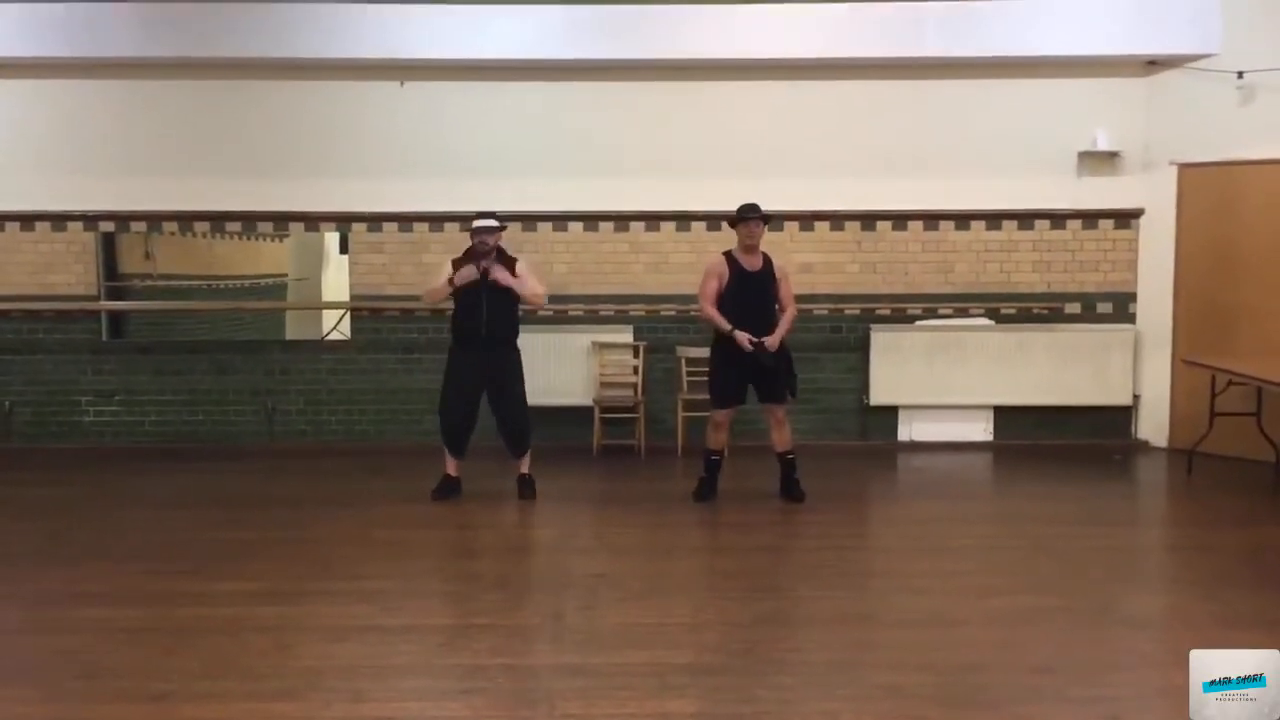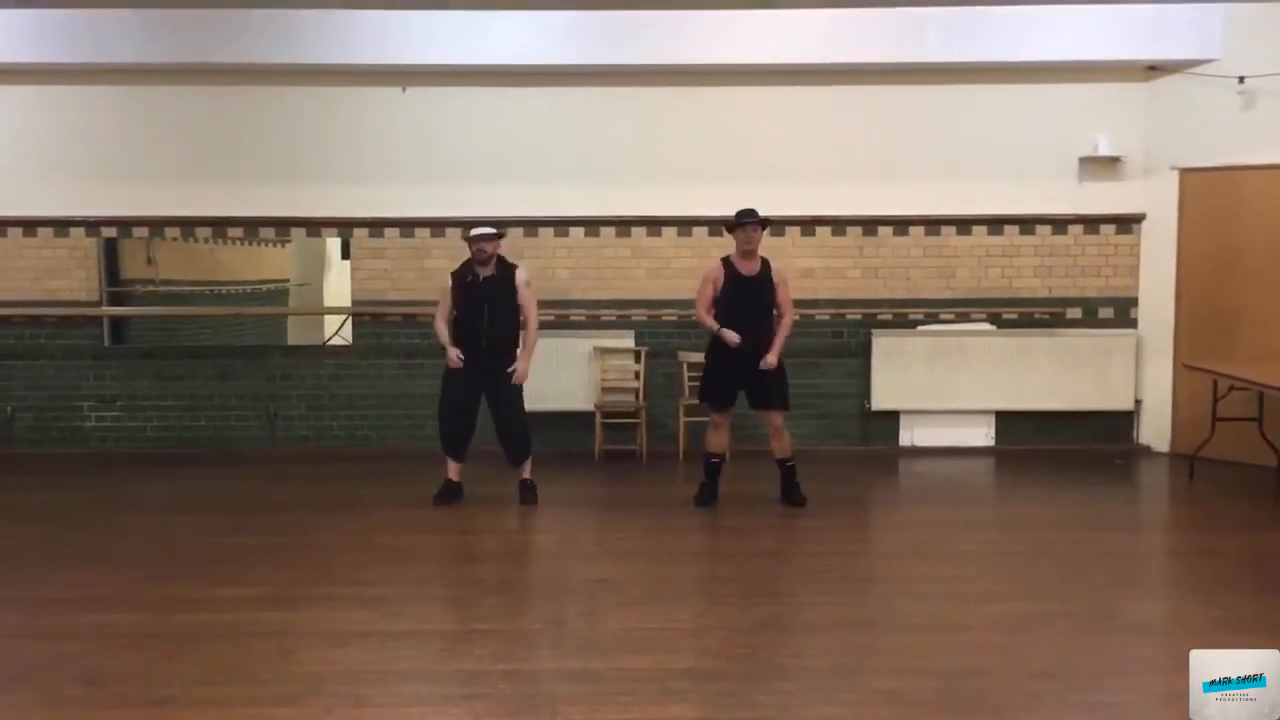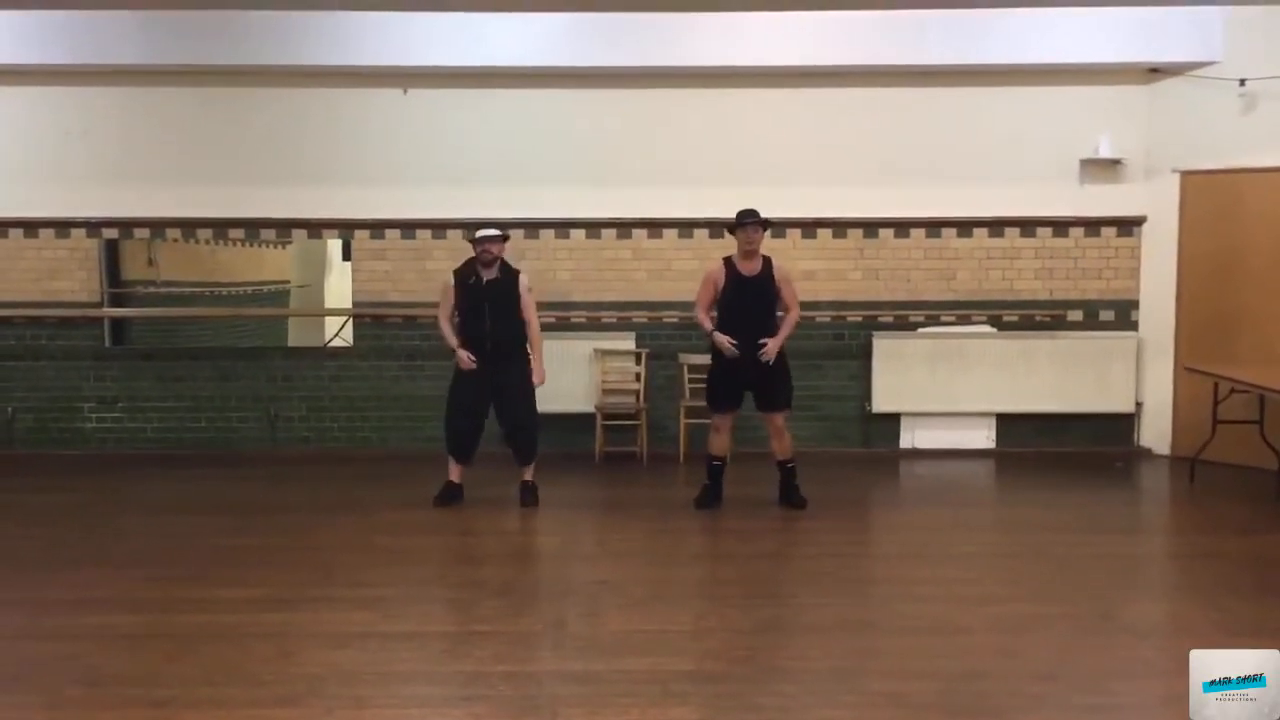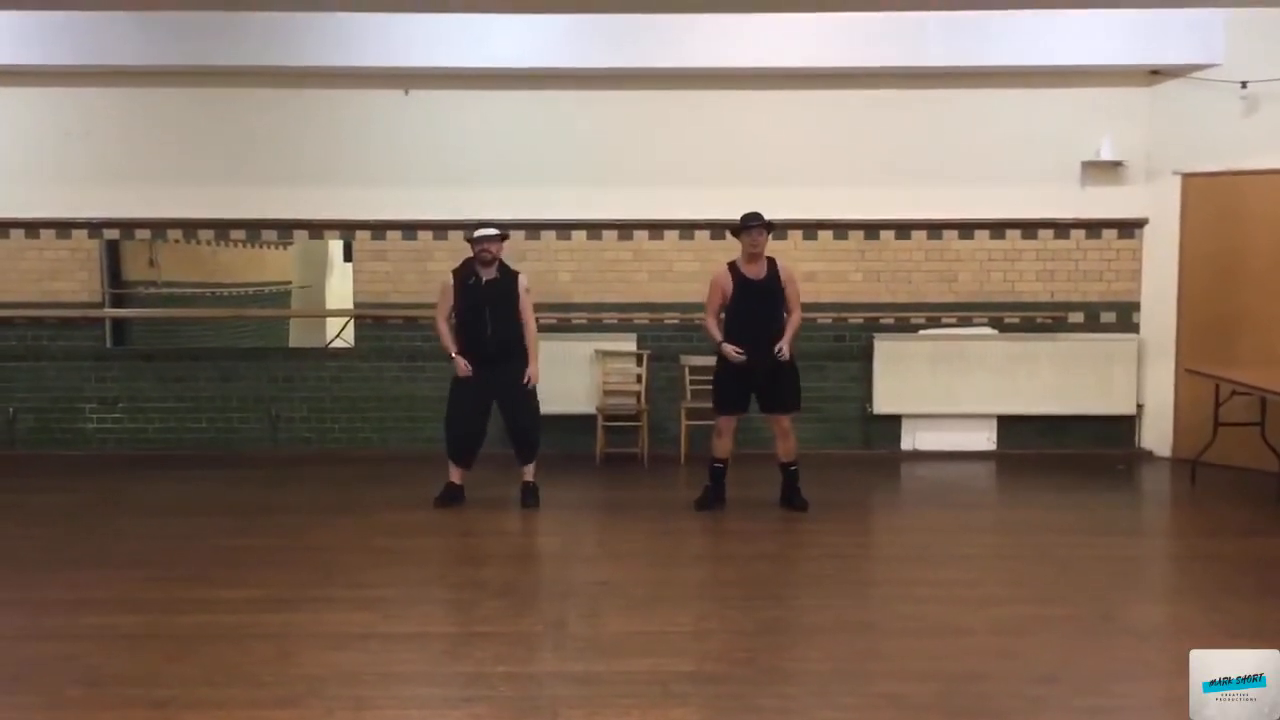
dt=0.3s
person 1, frame 1
left shoulder: (775, 267)
right shoulder: (720, 265)
left elbow: (789, 307)
right elbow: (706, 306)
left wrist: (778, 335)
right wrist: (733, 332)
left hip: (768, 349)
right hip: (729, 350)
left knee: (778, 414)
right knee: (720, 416)
left ankle: (789, 480)
right ankle: (709, 480)
person 1, frame 2
left shoulder: (773, 272)
right shoulder: (717, 271)
left elbow: (787, 314)
right elbow: (701, 310)
left wrist: (775, 351)
right wrist: (720, 331)
left hip: (763, 358)
right hip: (724, 356)
left knee: (776, 422)
right knee: (718, 419)
left ankle: (790, 485)
right ankle: (710, 484)
person 1, frame 3
left shoulder: (776, 271)
right shoulder: (719, 271)
left elbow: (793, 310)
right elbow: (701, 310)
left wrist: (778, 340)
right wrist: (714, 334)
left hip: (767, 356)
right hip: (729, 356)
left knee: (777, 422)
right knee: (721, 421)
left ankle: (789, 487)
right ankle: (713, 487)
person 1, frame 4
left shoulder: (782, 272)
right shoulder: (724, 276)
left elbow: (795, 311)
right elbow: (711, 316)
left wrist: (786, 341)
right wrist: (722, 345)
left hip: (775, 360)
right hip: (736, 359)
left knee: (783, 424)
right knee: (724, 424)
left ankle: (791, 490)
right ankle: (716, 489)
person 2, frame 1
left shoulder: (514, 266)
right shoulder: (456, 266)
left elbow: (540, 298)
right elbow: (429, 298)
left wrist: (510, 282)
right wrist: (455, 281)
left hip: (503, 353)
right hip: (464, 353)
left knee: (514, 414)
right knee: (453, 414)
left ankle: (524, 475)
right ankle: (451, 477)
person 2, frame 2
left shoulder: (515, 275)
right shoulder: (456, 279)
left elbow: (531, 317)
right elbow: (441, 317)
left wrist: (525, 359)
right wrist: (448, 347)
left hip: (503, 362)
right hip: (464, 362)
left knee: (513, 422)
right knee: (453, 421)
left ankle: (526, 481)
right ankle: (453, 482)
person 2, frame 3
left shoulder: (517, 280)
right shoulder: (457, 279)
left elbow: (531, 322)
right elbow: (444, 317)
left wrist: (538, 362)
right wrist: (457, 349)
left hip: (513, 364)
right hip: (473, 363)
left knee: (522, 423)
right knee: (460, 423)
left ankle: (528, 483)
right ankle: (454, 484)
person 2, frame 4
left shoulder: (516, 281)
right shoulder: (456, 280)
left elbow: (528, 323)
right elbow: (442, 319)
left wrist: (533, 363)
right wrist: (455, 355)
left hip: (512, 365)
right hip: (472, 366)
left knee: (525, 423)
right knee: (461, 425)
left ankle: (529, 484)
right ankle: (454, 485)
